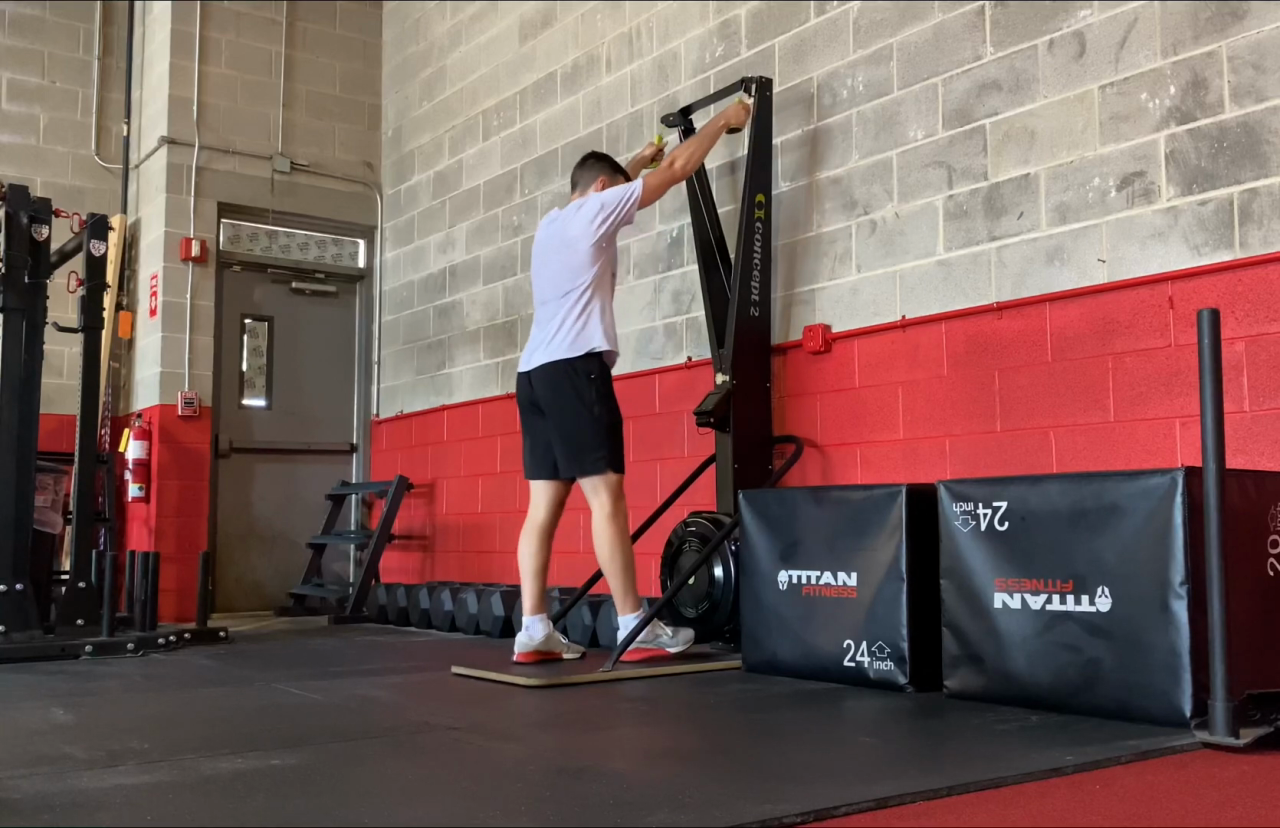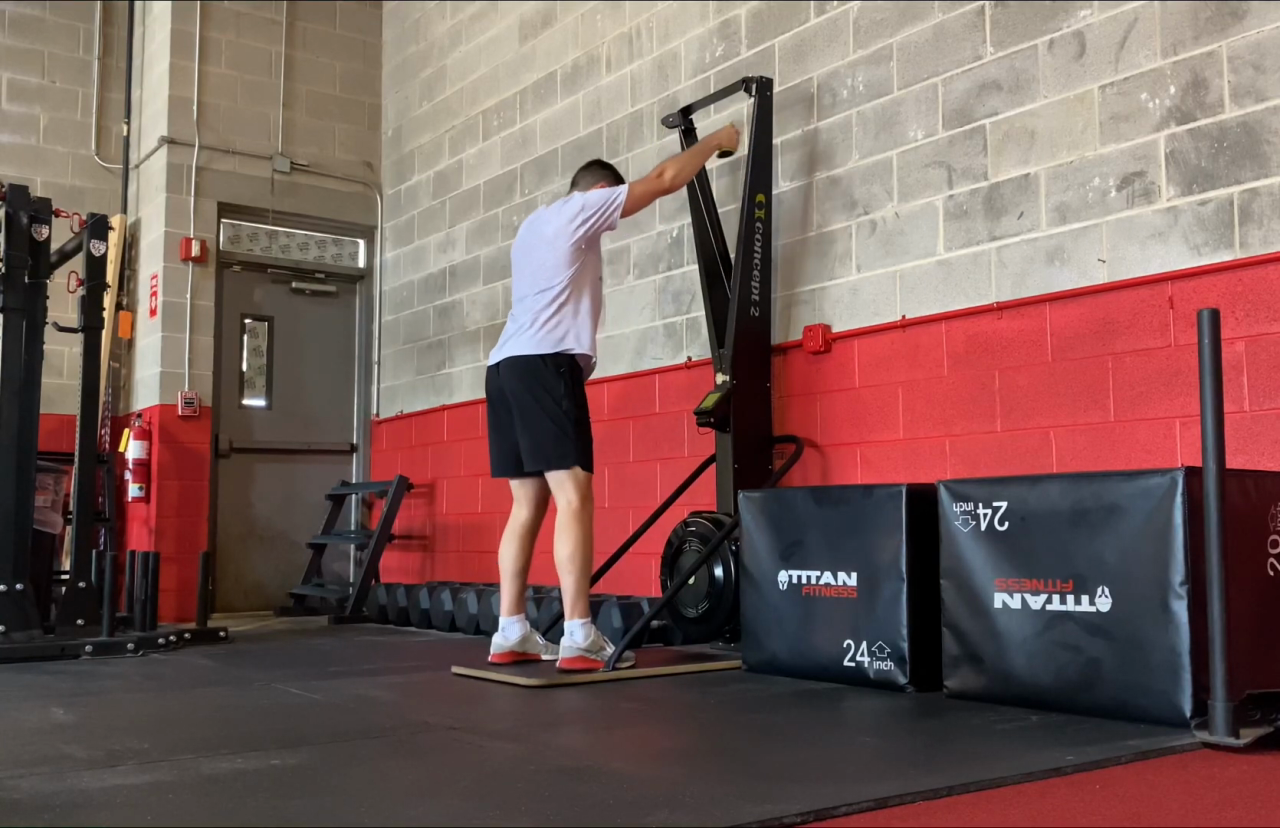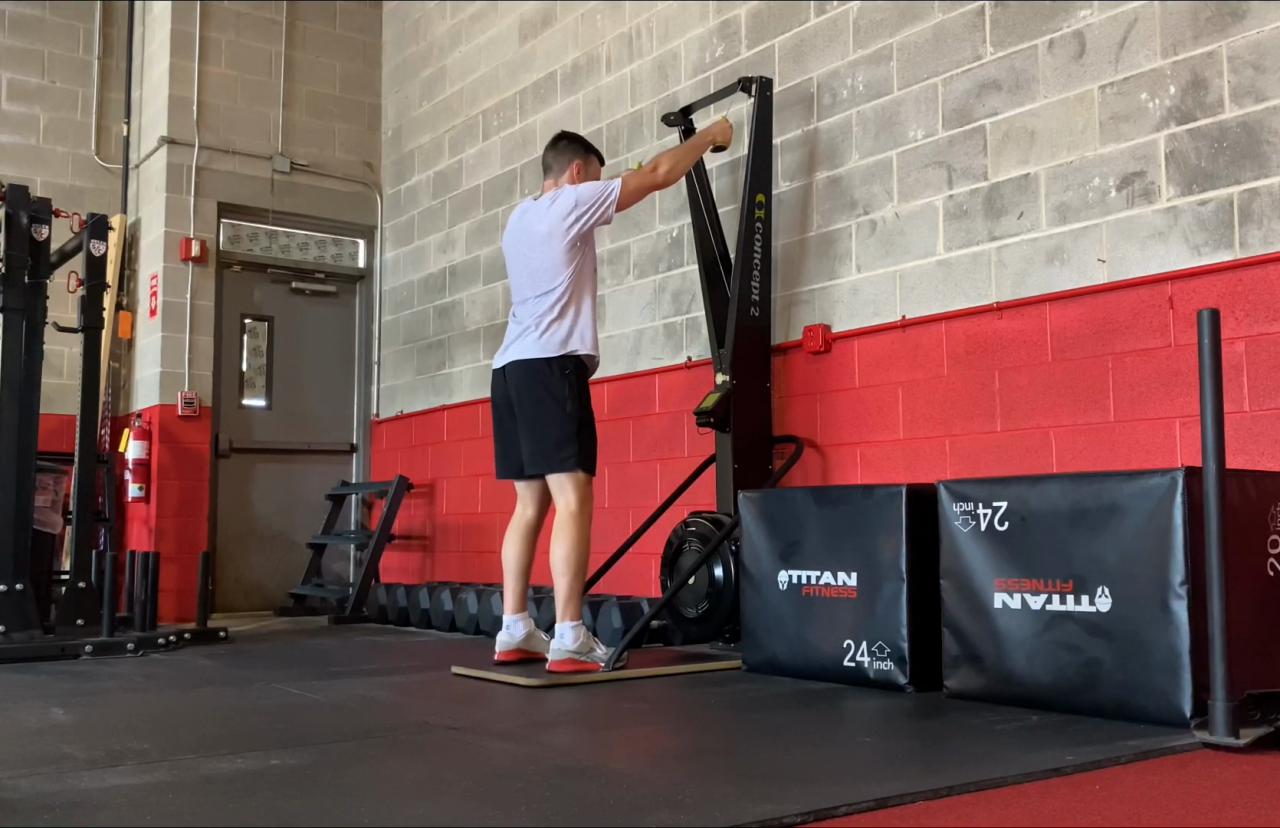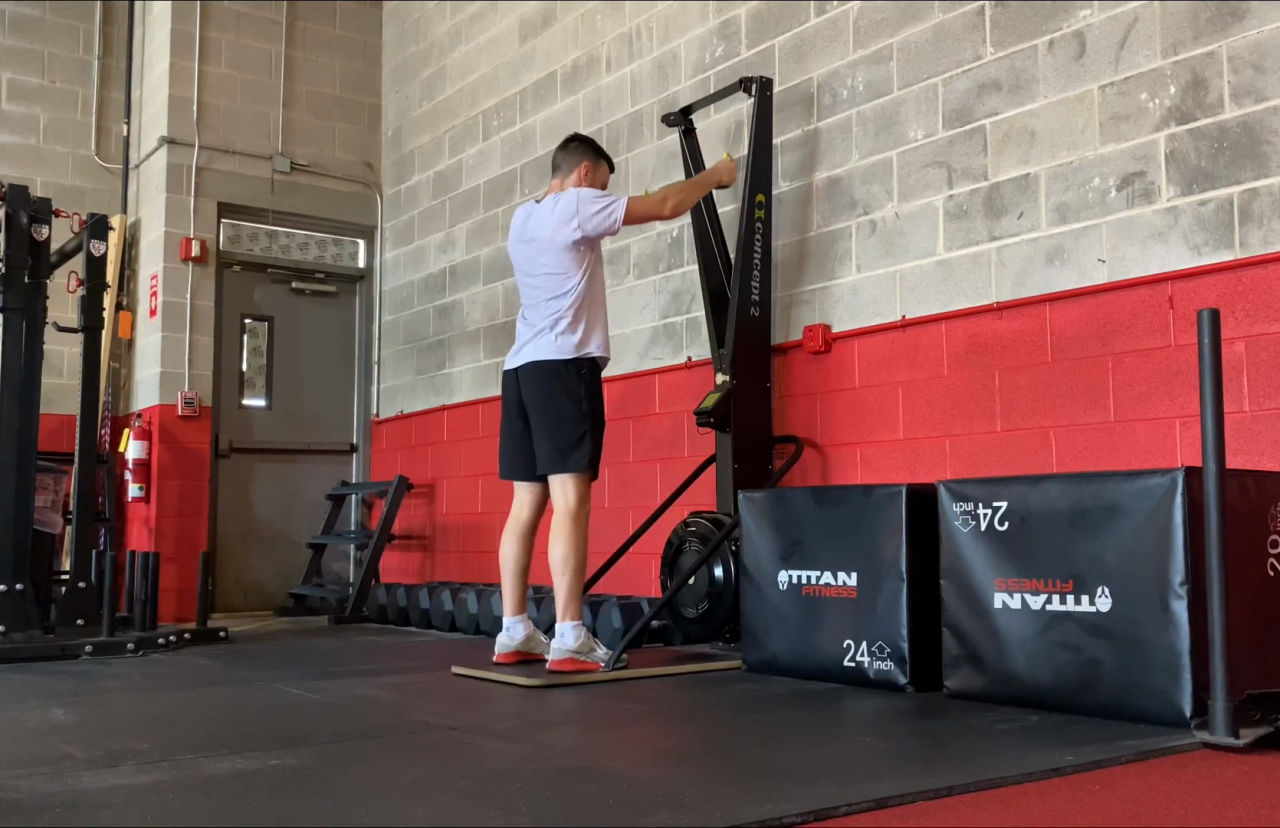
dt=1s
person 1, frame 1
left shoulder: (552, 223)
right shoulder: (595, 210)
right elbow: (677, 170)
left wrist: (637, 161)
right wrist: (724, 119)
left hip: (534, 372)
right hip: (574, 367)
left knee: (545, 504)
right knee: (607, 498)
left ankle: (534, 630)
right ankle: (635, 626)
person 1, frame 2
left shoulder: (537, 223)
right shoulder: (579, 209)
right elbow: (664, 180)
right wrist: (716, 140)
left hip: (506, 368)
right hip: (543, 363)
left knee: (527, 505)
right knee: (573, 498)
left ankle: (511, 632)
right ankle: (579, 637)
person 1, frame 3
left shoulder: (521, 216)
right shoulder: (570, 203)
right elbow: (660, 174)
left wrist: (617, 180)
right wrist: (710, 135)
left hip: (510, 368)
right hip: (550, 365)
left knee: (530, 503)
right knee: (572, 500)
left ankle: (515, 629)
right ankle: (570, 640)
person 1, frame 4
left shoulder: (524, 217)
right shoulder: (576, 204)
right elbow: (664, 206)
left wrist: (615, 215)
right wrist: (714, 175)
left hip: (522, 367)
right hip: (562, 364)
left knee: (527, 503)
right knee: (570, 500)
left ankle: (515, 632)
right ankle: (570, 639)
